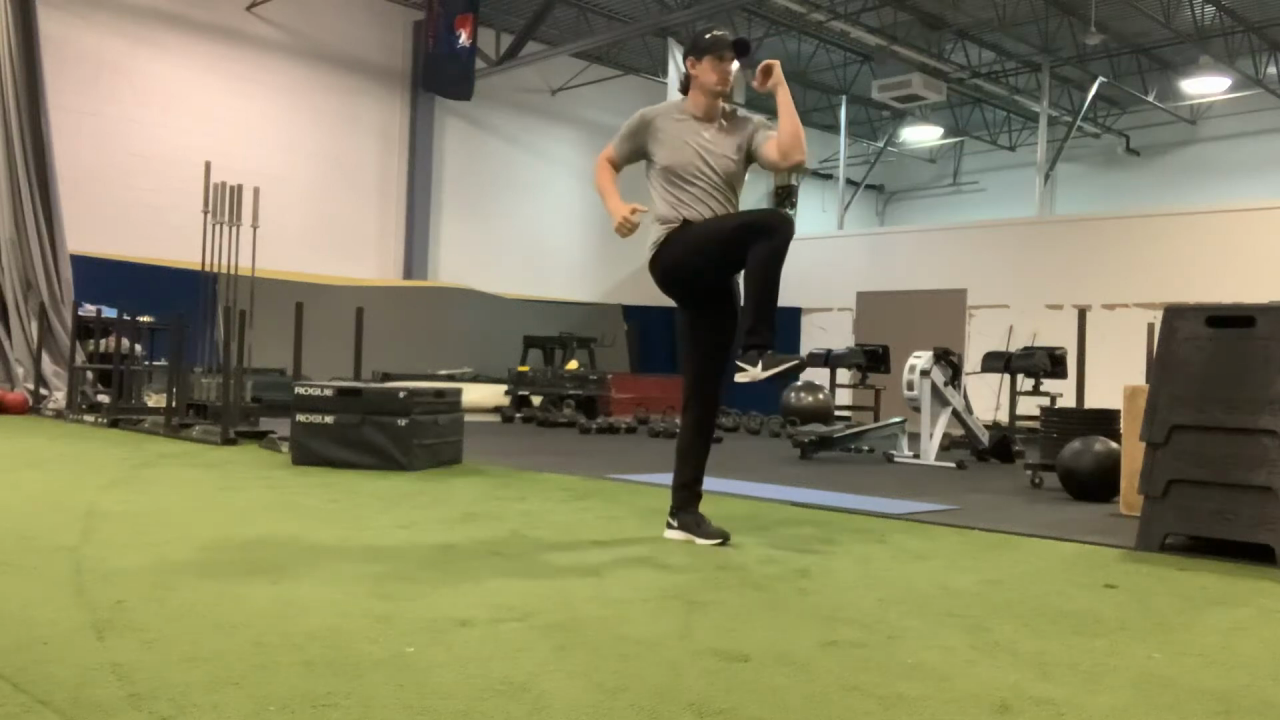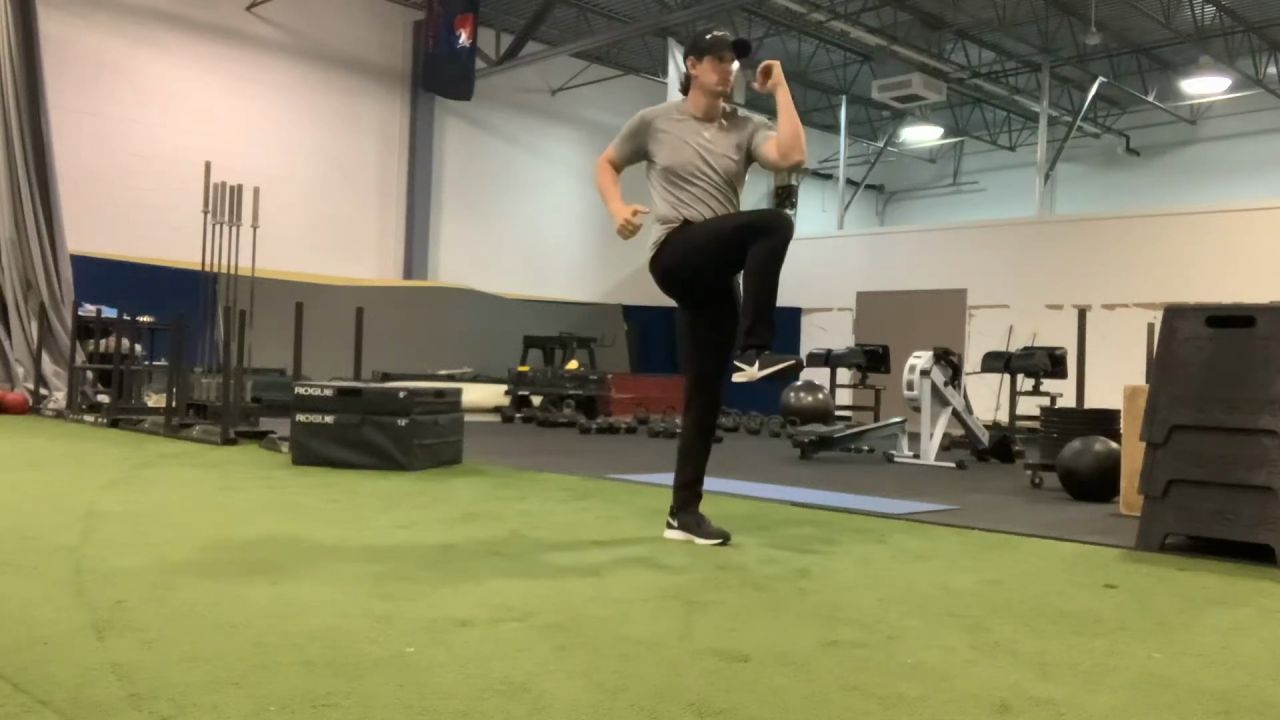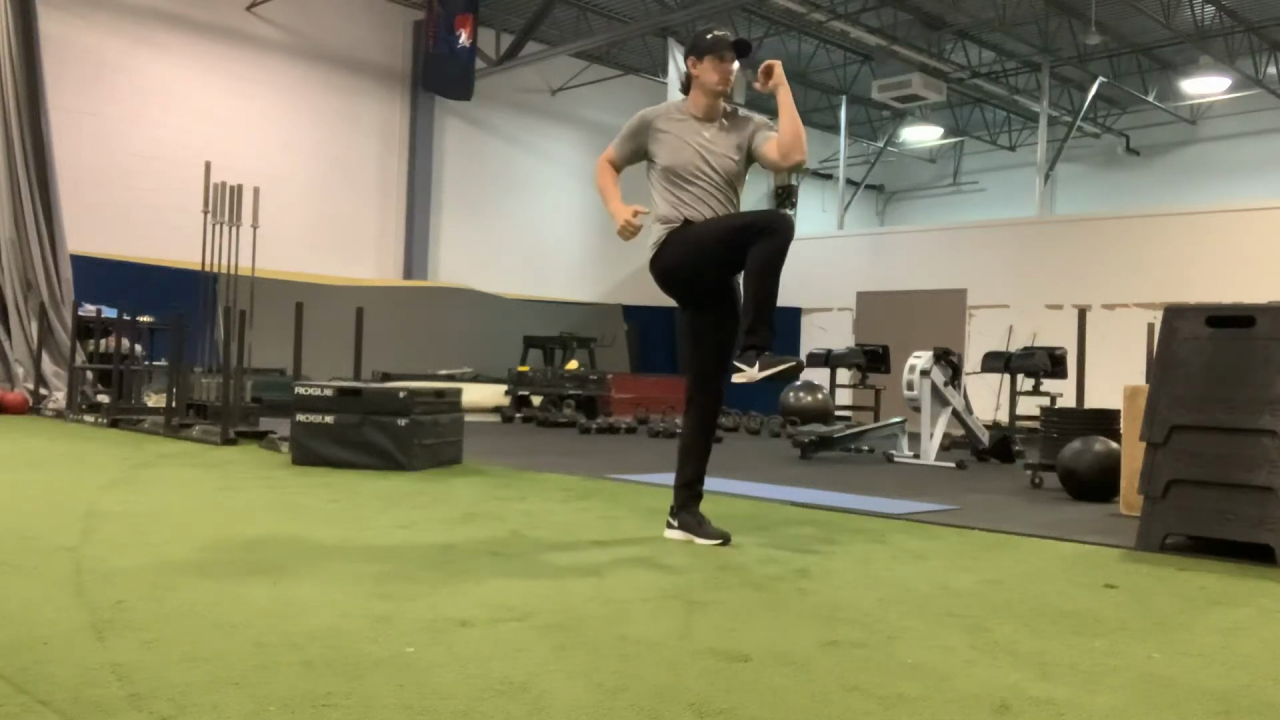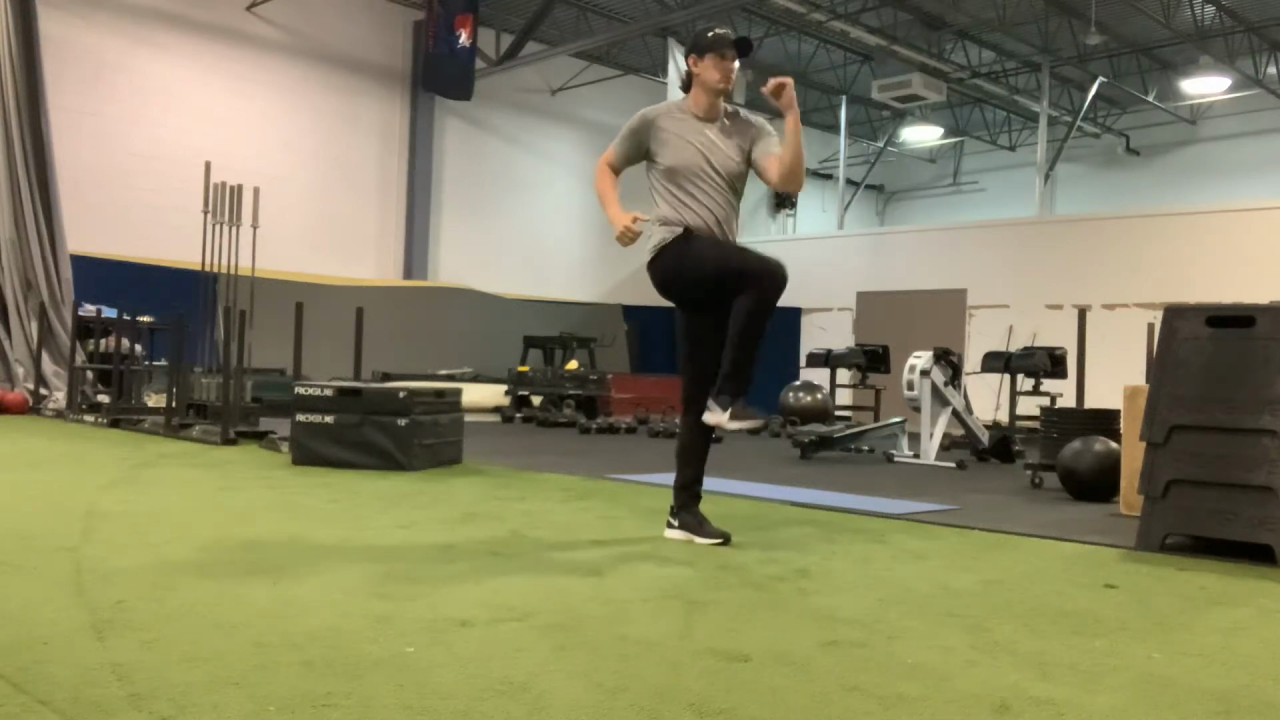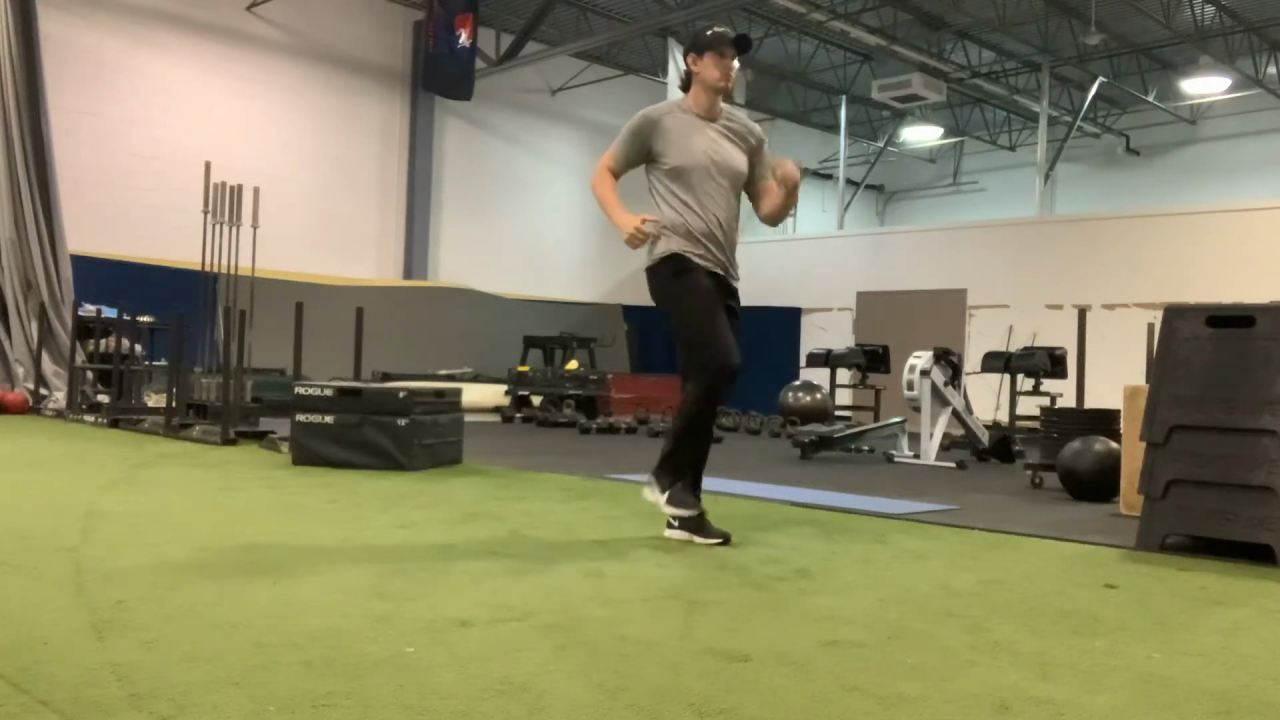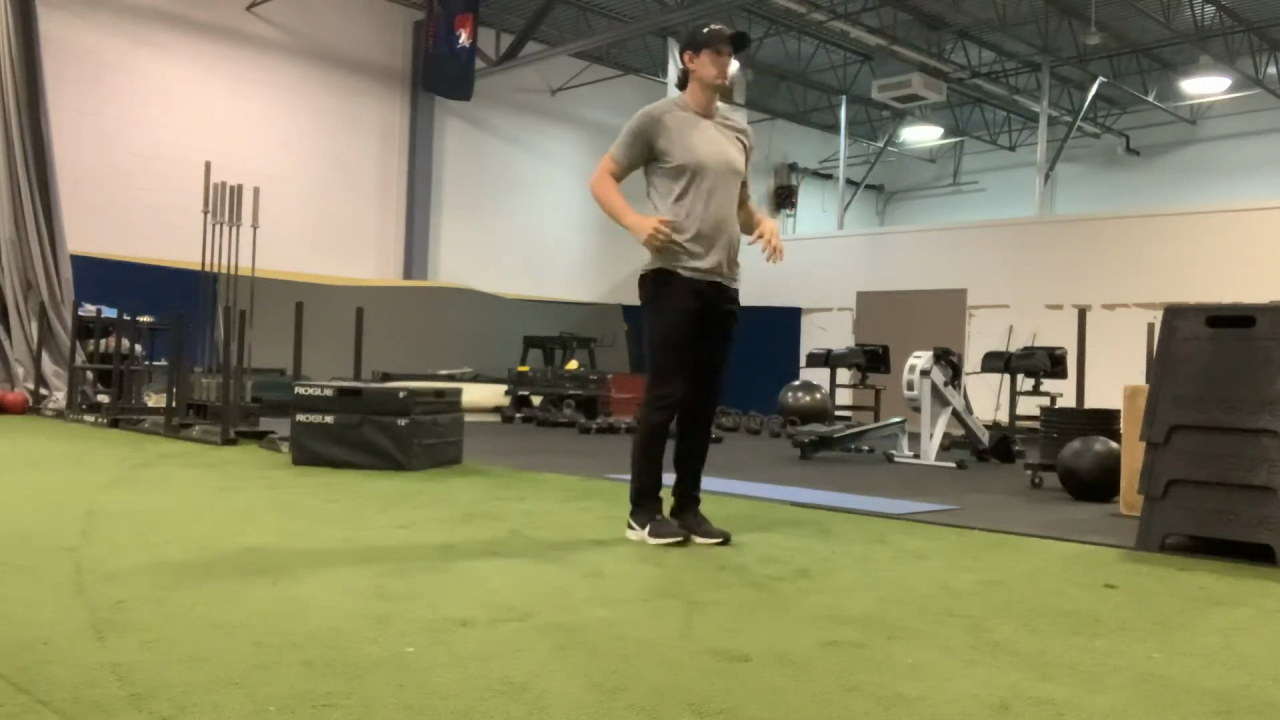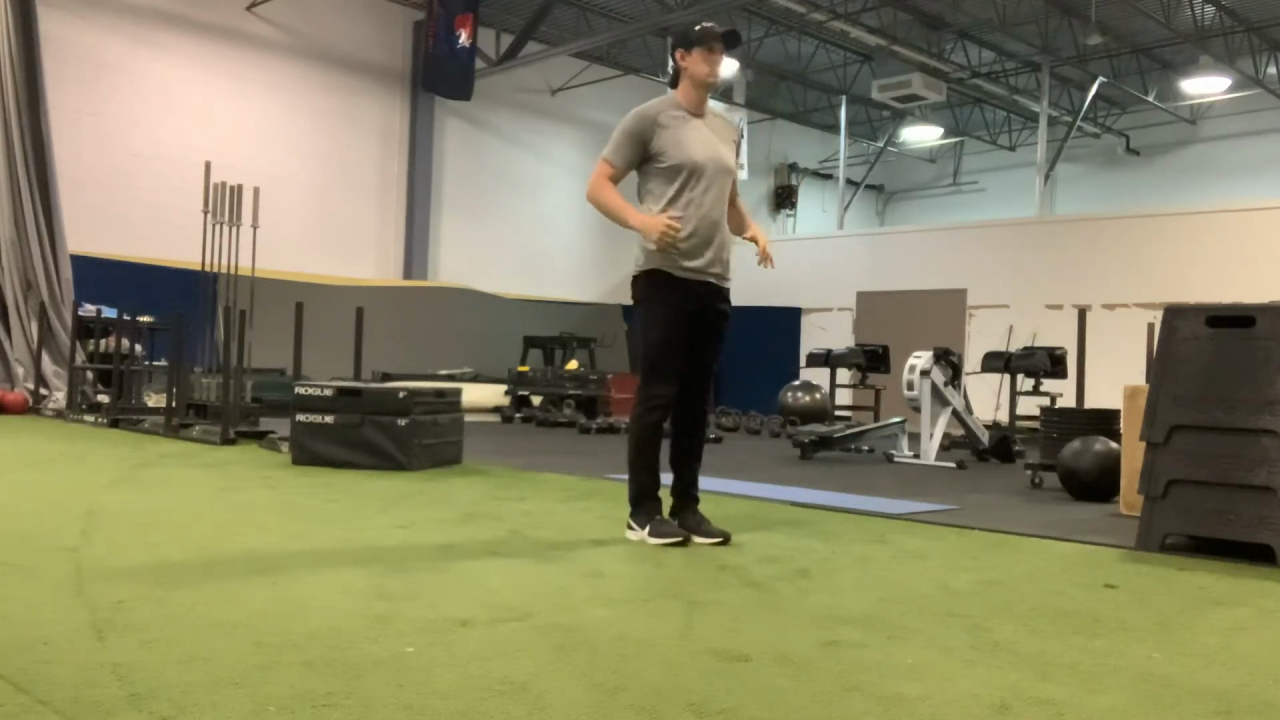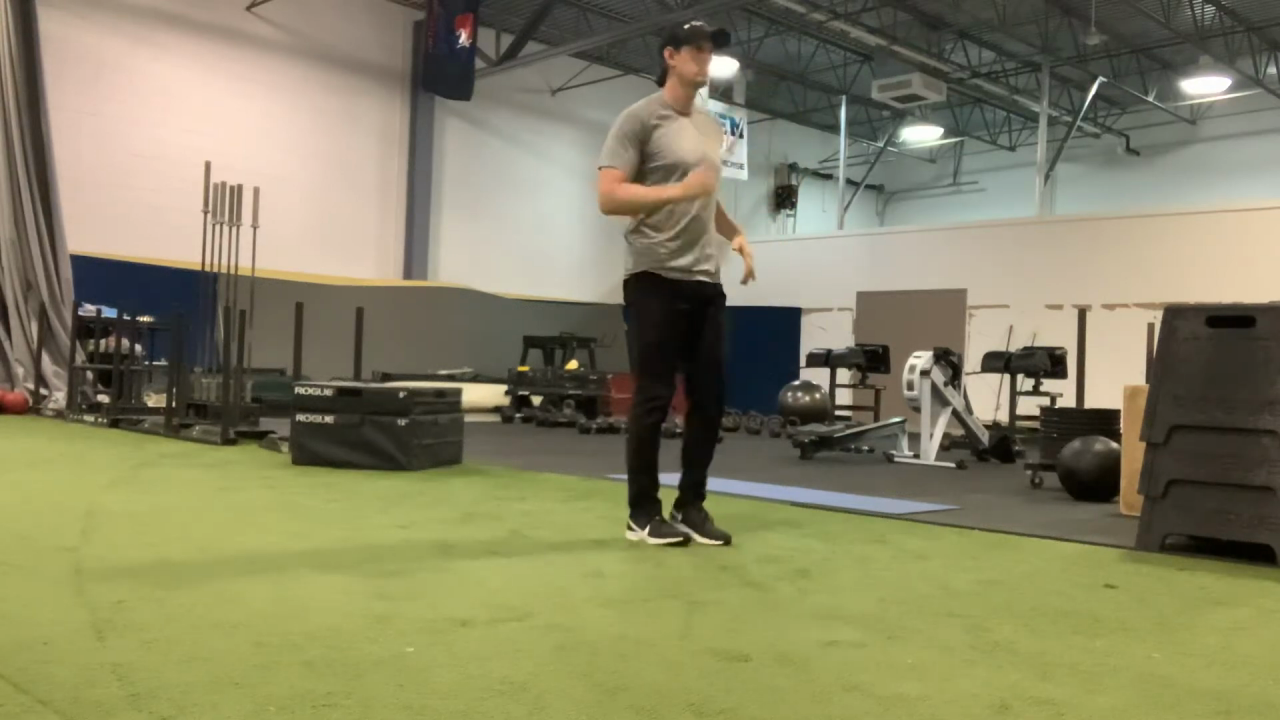
dt=0.2s
person 1, frame 1
left shoulder: (745, 127)
right shoulder: (653, 121)
left elbow: (792, 157)
right elbow: (605, 162)
left wrist: (780, 89)
right wrist: (615, 206)
left hip: (717, 274)
right hip: (676, 255)
left knee: (704, 395)
right knee: (774, 224)
left ankle: (683, 511)
right ankle: (757, 352)
person 1, frame 2
left shoulder: (746, 127)
right shoulder: (654, 122)
left elbow: (792, 157)
right elbow: (606, 164)
left wrist: (780, 89)
right wrist: (617, 208)
left hip: (719, 274)
right hip: (677, 256)
left knee: (705, 395)
right knee: (774, 224)
left ankle: (684, 511)
right ankle: (754, 351)
person 1, frame 3
left shoulder: (747, 126)
right shoulder: (654, 122)
left elbow: (792, 156)
right elbow: (606, 164)
left wrist: (781, 90)
right wrist: (618, 208)
left hip: (719, 274)
right hip: (677, 254)
left knee: (706, 394)
right knee: (775, 224)
left ankle: (684, 510)
right ankle: (754, 352)
person 1, frame 4
left shoulder: (749, 129)
right shoulder: (655, 121)
left elbow: (789, 181)
right elbow: (605, 167)
left wrist: (790, 114)
right wrist: (616, 213)
left hip: (718, 268)
right hip: (676, 253)
left knee: (699, 391)
right knee: (768, 273)
left ankle: (684, 509)
right ankle: (727, 398)
person 1, frame 5
left shoulder: (747, 133)
right shoulder: (657, 121)
left elbow: (766, 209)
right elbow: (602, 173)
left wrist: (786, 189)
right wrist: (622, 218)
left hip: (721, 275)
right hip: (676, 266)
left knee: (710, 393)
right knee: (720, 365)
left ankle: (688, 507)
right ankle: (666, 476)
person 1, frame 6
left shoulder: (738, 132)
right shoulder: (657, 119)
right elbow: (601, 180)
left wrist: (763, 223)
right wrist: (635, 221)
left hip: (722, 283)
right hip: (672, 278)
left knee: (703, 399)
right knee: (667, 394)
left ankle: (687, 507)
right ankle: (643, 512)
person 1, frame 7
left shoulder: (727, 130)
right shoulder: (649, 119)
right elbow: (598, 187)
left wrist: (751, 227)
right wrist: (643, 221)
left hip: (713, 282)
right hip: (664, 278)
left knee: (696, 399)
right knee: (658, 395)
left ankle: (685, 506)
right ankle: (643, 512)
person 1, frame 8
left shoulder: (711, 126)
right shoulder: (639, 120)
right elbow: (608, 196)
left wrist: (735, 233)
right wrist: (678, 191)
left hip: (707, 278)
right hip: (656, 278)
left knee: (709, 395)
right knee: (654, 396)
left ankle: (691, 508)
right ankle: (643, 513)
